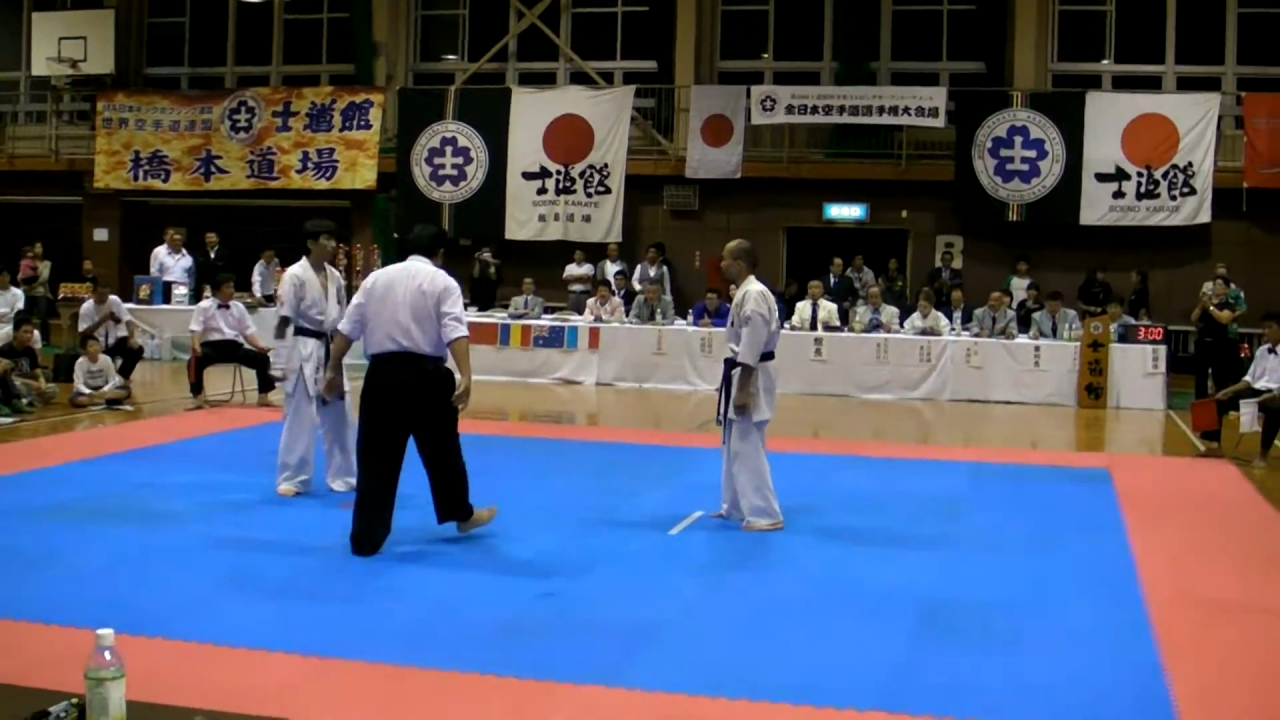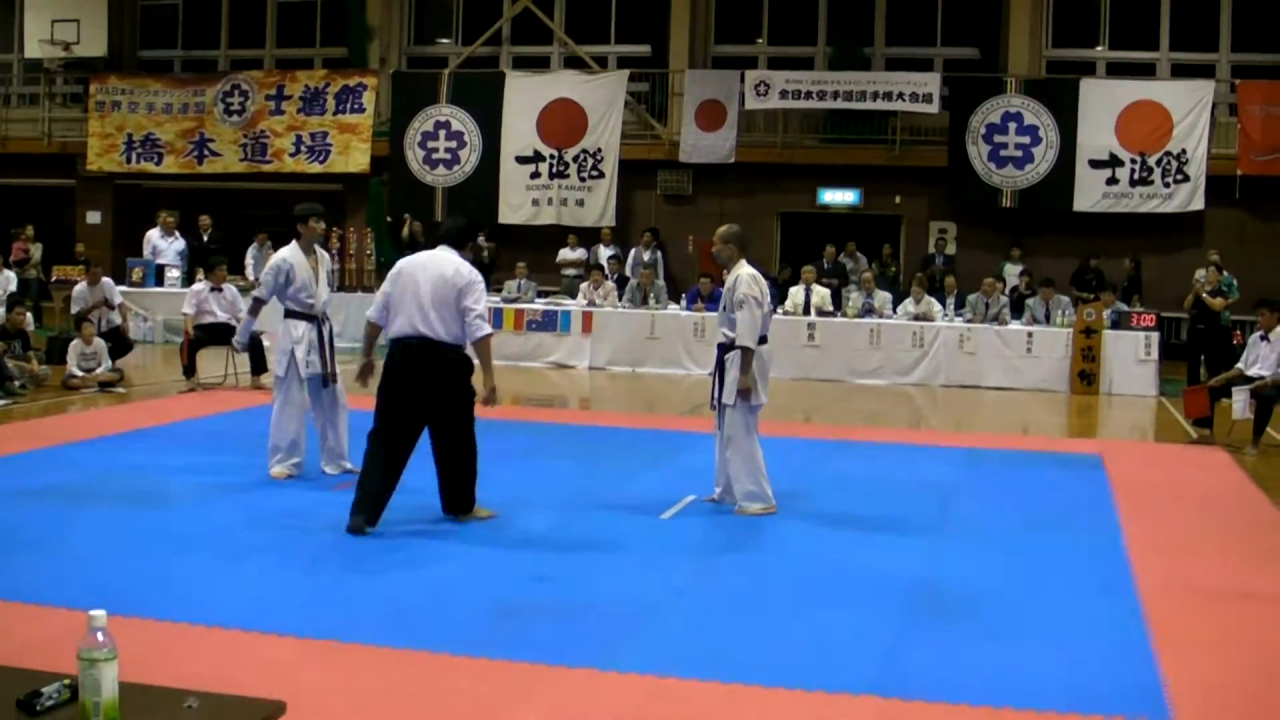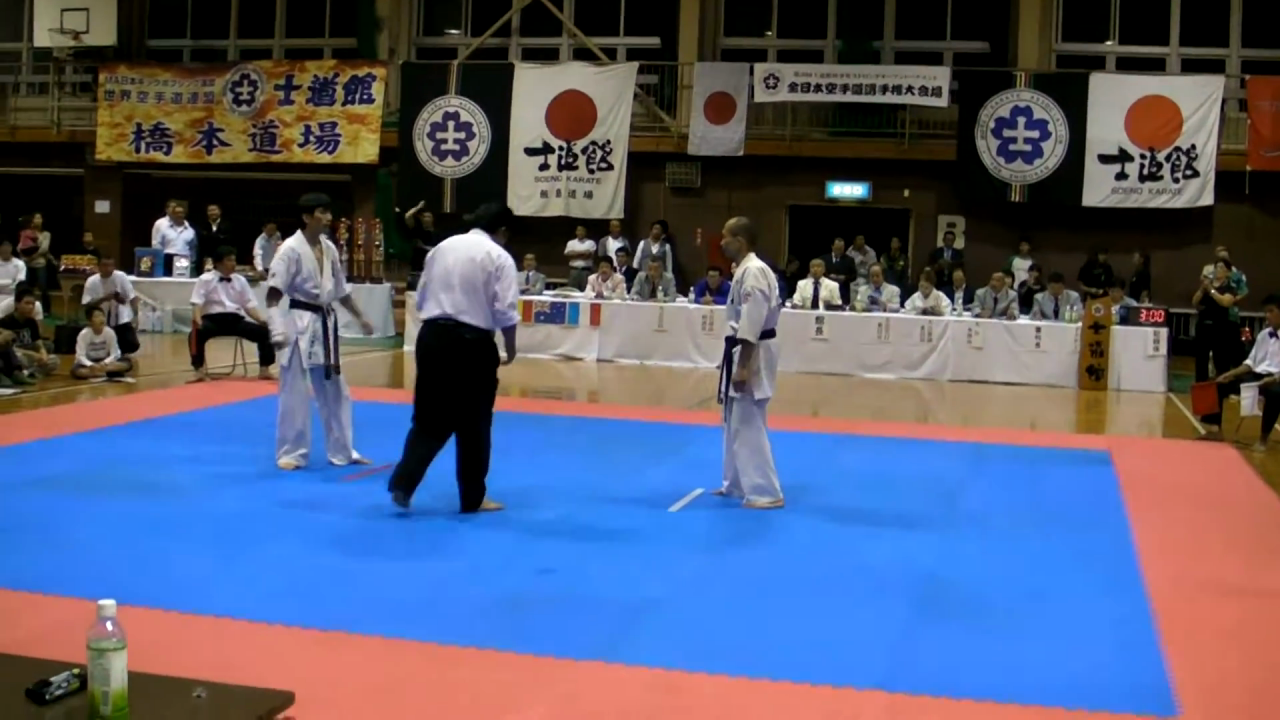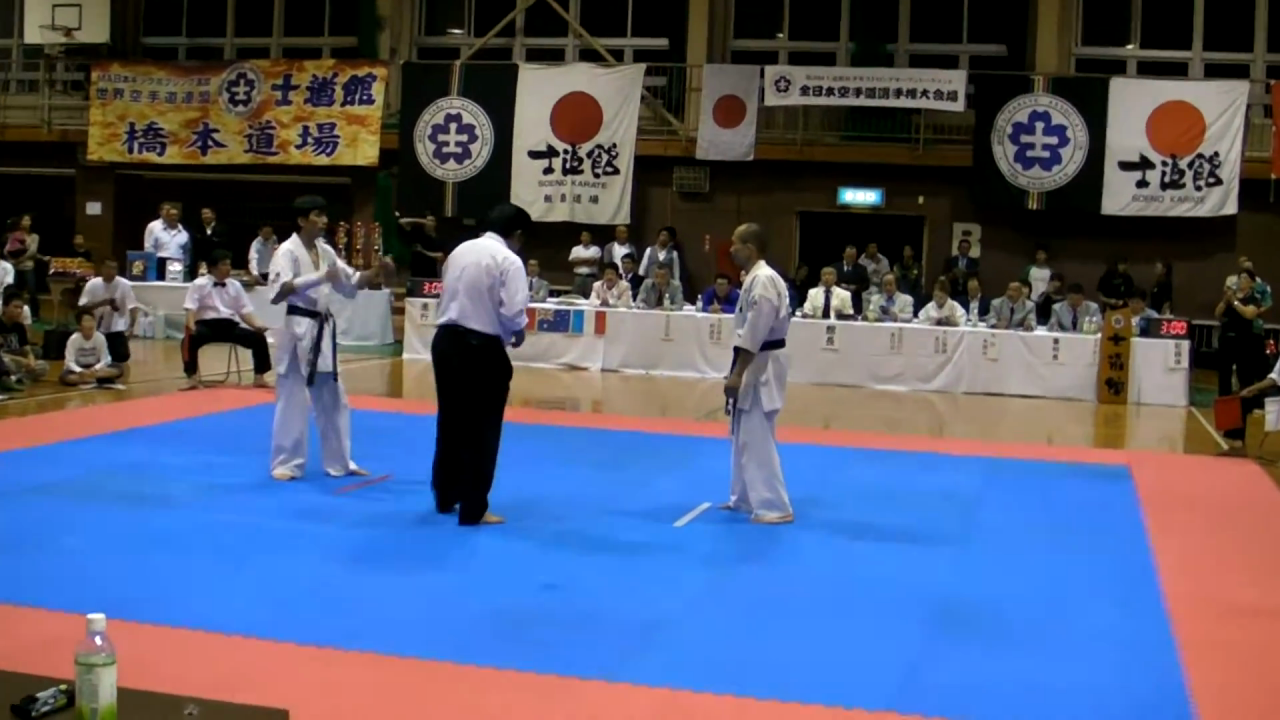
dt=0.2s
person 1, frame 1
left shoulder: (377, 278)
right shoulder: (443, 282)
left elbow: (349, 326)
right elbow: (455, 331)
left wrist: (333, 369)
right wrist: (465, 377)
left hip: (383, 374)
right hip: (426, 375)
left knee: (376, 457)
right knee: (442, 450)
left ankle: (365, 538)
right ankle: (462, 514)
person 1, frame 2
left shoulder: (404, 265)
right shoulder: (467, 274)
left elbow: (377, 315)
right elbow: (478, 327)
left wrist: (367, 356)
right wrist: (488, 375)
left hip: (403, 358)
right hip: (444, 361)
left knee: (387, 439)
right knee: (456, 438)
left ankle: (363, 513)
right ankle: (462, 505)
person 1, frame 3
left shoulder: (441, 247)
right shoulder: (499, 257)
left elbow: (421, 299)
right elbow: (507, 312)
right wrist: (511, 348)
left hip: (433, 337)
right hip: (471, 344)
left knee: (429, 419)
right knee: (474, 425)
left ankle: (402, 484)
right ankle: (472, 498)
person 1, frame 4
left shoulder: (460, 251)
right shoulder: (508, 261)
right elbow: (512, 315)
right wrist: (518, 336)
left hip: (447, 342)
right hip: (481, 350)
left knee: (451, 425)
right knee: (481, 432)
left ankle: (447, 498)
right ankle: (473, 510)
person 2, frame 1
left shoulder: (754, 294)
right shoulder: (746, 292)
left elbow: (752, 346)
left wrist: (744, 390)
left hip: (751, 378)
right hip: (743, 376)
left knee: (748, 448)
right knee: (735, 446)
person 2, frame 2
left shoulder: (744, 278)
right shoulder: (737, 277)
left elbow: (749, 331)
left wrist: (745, 374)
left hip: (743, 361)
right hip: (735, 360)
left knee: (741, 432)
right knee: (728, 430)
person 2, frame 3
left shoulder: (753, 271)
right shoulder: (746, 270)
left elbow: (752, 324)
left wrist: (744, 366)
left hip: (751, 355)
right hip: (743, 353)
left knee: (748, 425)
right knee: (736, 423)
person 2, frame 4
left shoulder: (762, 279)
right shoulder: (757, 277)
left elbow: (755, 334)
left wrist: (737, 373)
left hip: (759, 365)
right hip: (755, 364)
left knee: (757, 437)
right knee: (744, 435)
right ankle: (745, 498)
person 3, frame 1
left shoulder: (334, 276)
right shoulder: (296, 275)
right elbow: (284, 320)
right wrist: (281, 361)
left hip: (330, 350)
right hip: (306, 350)
left knee: (339, 419)
right knee: (301, 419)
person 3, frame 2
left shoulder: (324, 257)
right shoulder: (284, 259)
right elbow: (260, 299)
right wrist: (242, 336)
left hip: (322, 333)
right hip: (297, 333)
left knee: (333, 402)
right knee: (291, 402)
person 3, frame 3
left shoulder: (329, 249)
right shoulder: (291, 249)
right elbow: (274, 293)
left wrist: (360, 317)
right wrist: (277, 330)
left hip: (327, 322)
right hip: (301, 324)
left knee: (336, 392)
right knee: (296, 393)
person 3, frame 4
left shoulder: (325, 251)
right shoulder: (288, 251)
left elbow: (351, 282)
right elbow: (279, 291)
left wrist: (378, 271)
right wrist: (318, 277)
left hip: (324, 331)
right hip: (299, 331)
left knee: (334, 401)
right knee: (293, 402)
